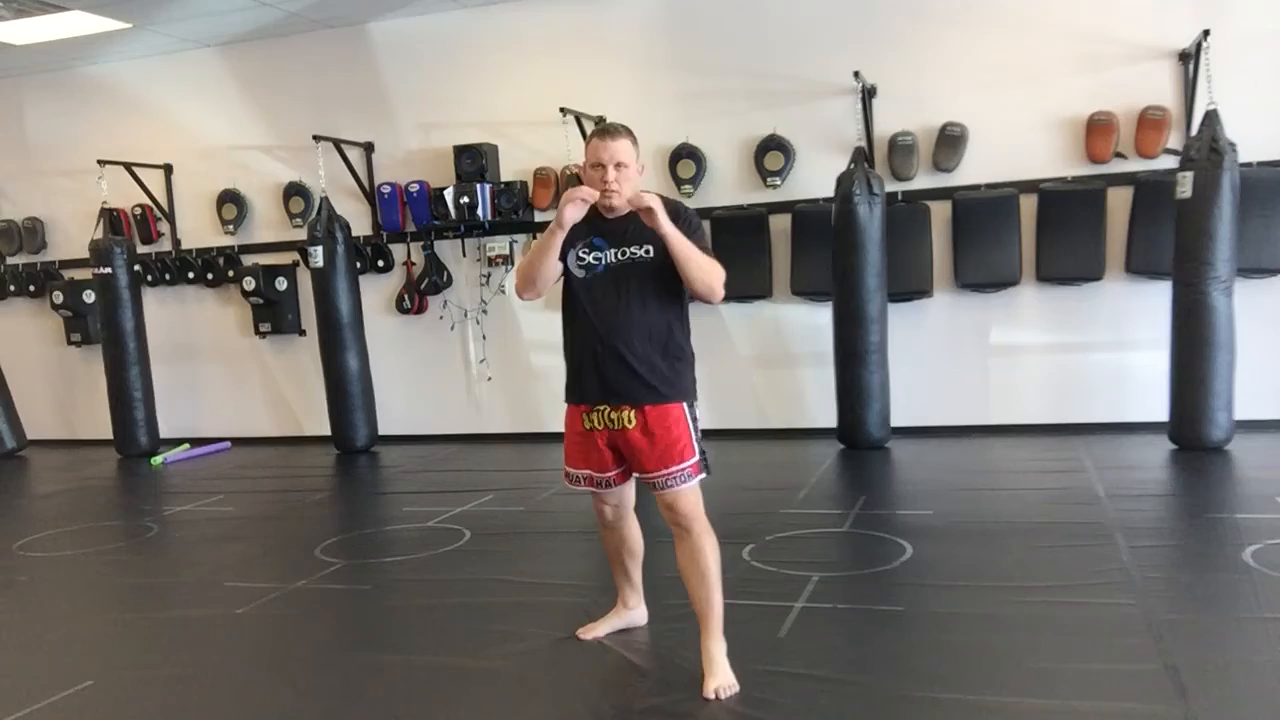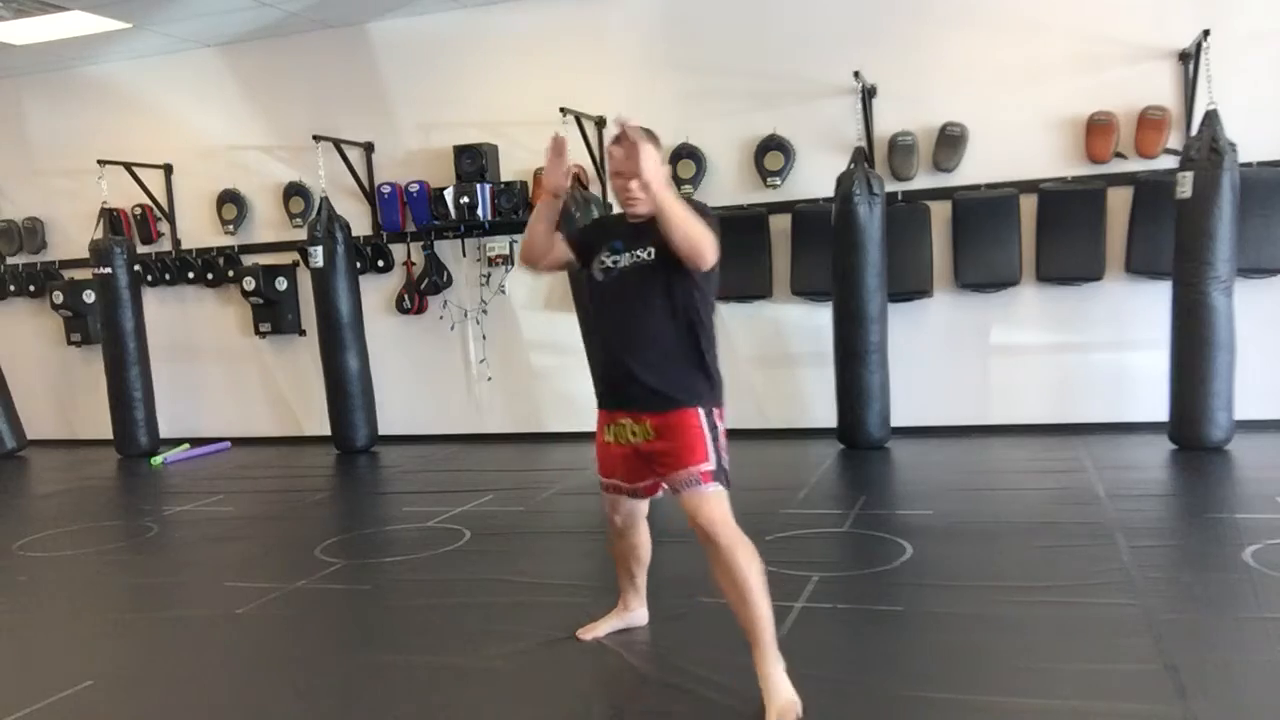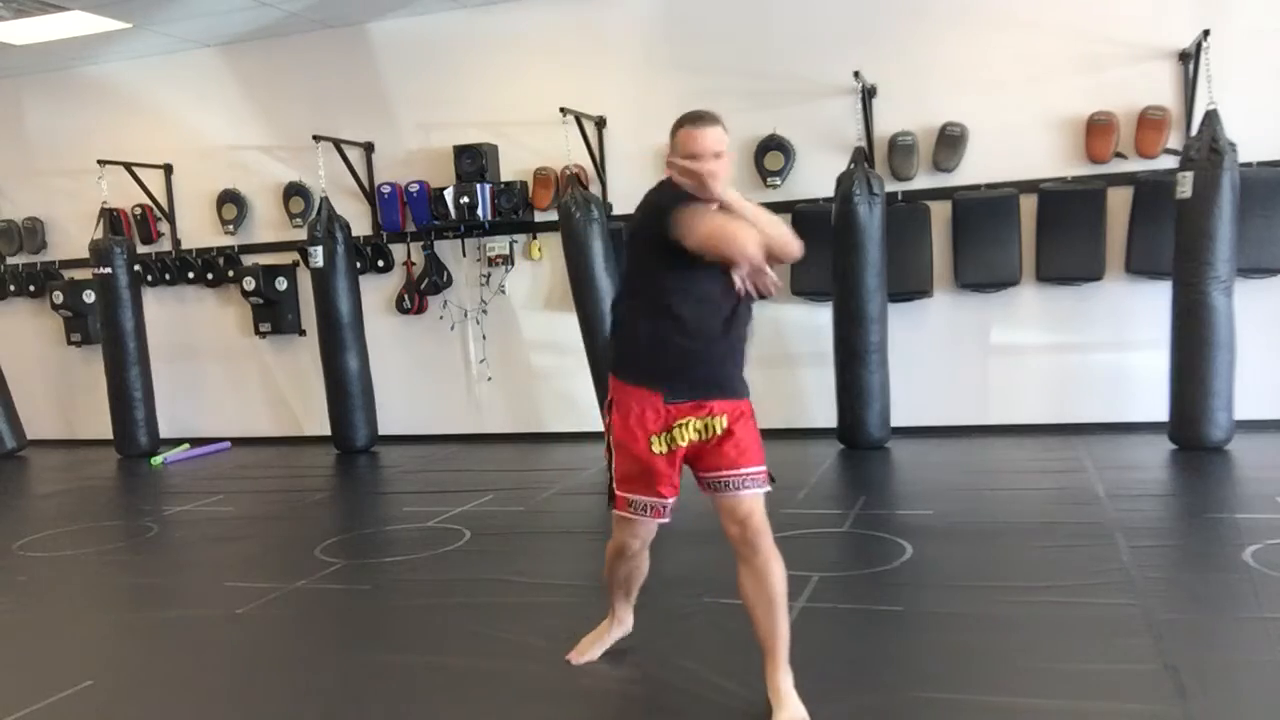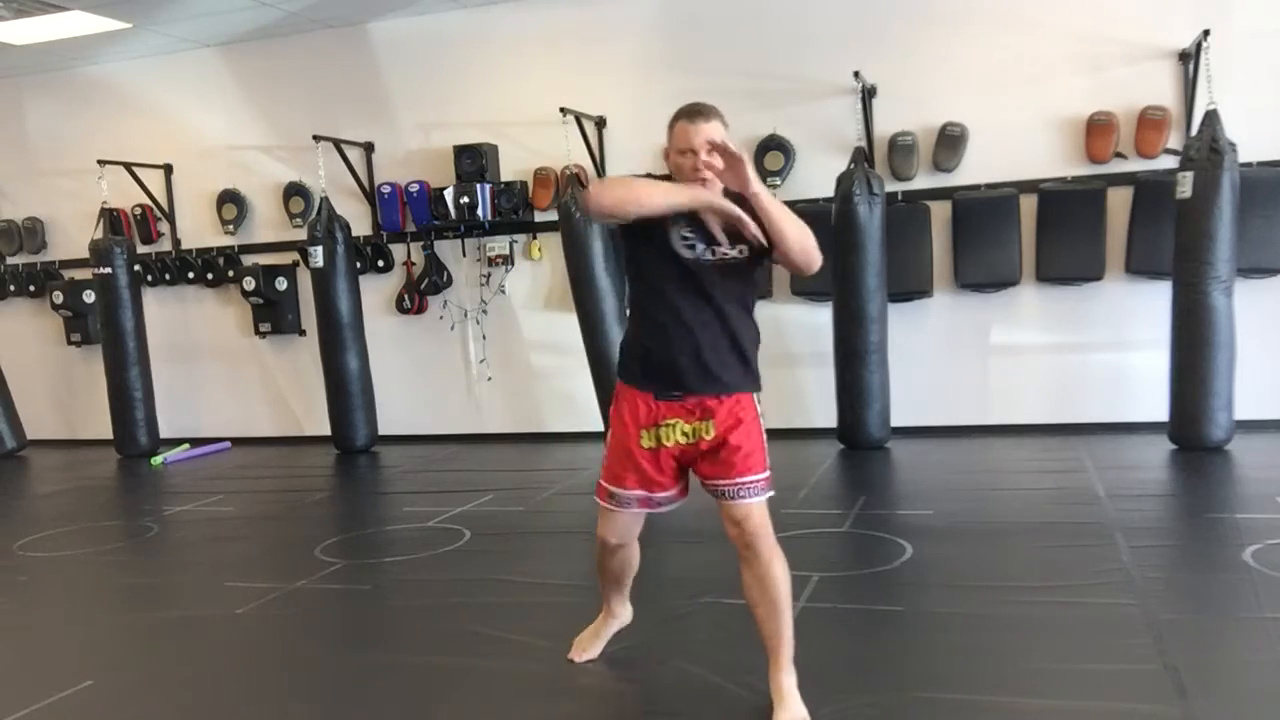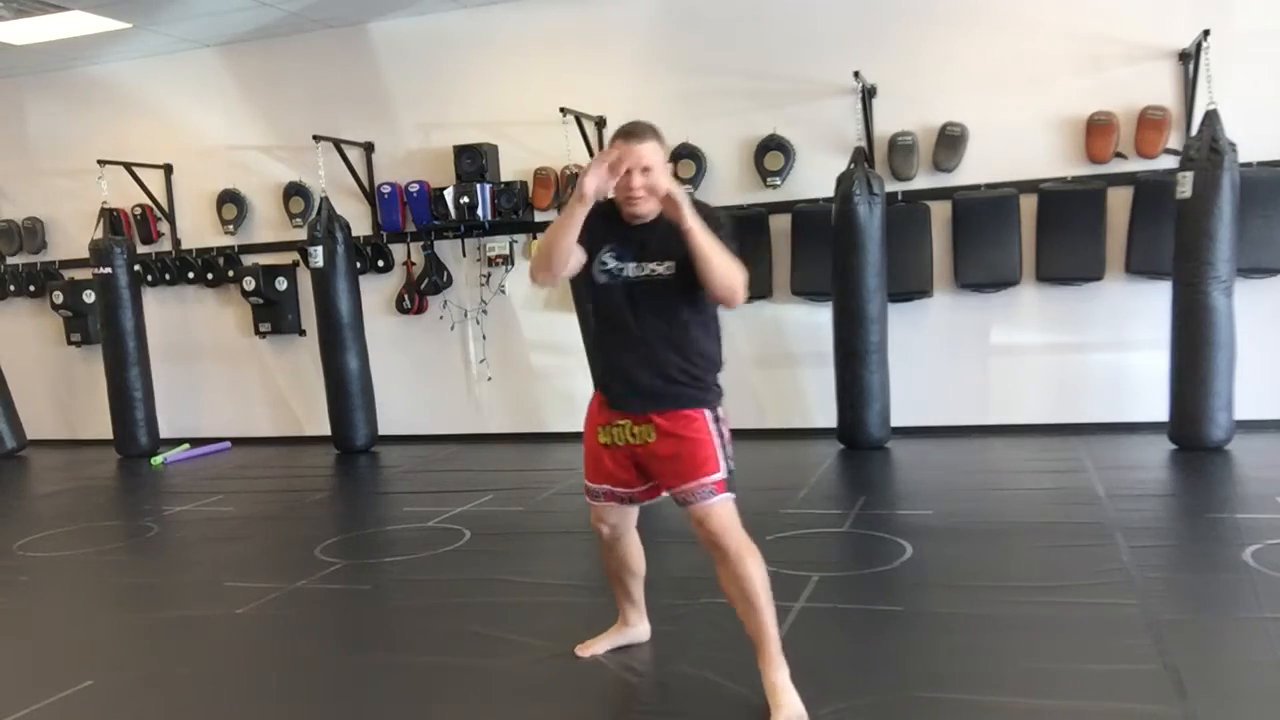
dt=0.3s
person 1, frame 1
left shoulder: (672, 216)
right shoulder: (574, 228)
left elbow: (712, 289)
right elbow: (527, 288)
left wrist: (657, 219)
right wrist: (560, 226)
left hip: (660, 394)
right hip: (591, 397)
left knee: (684, 512)
right knee: (611, 506)
left ankle: (714, 646)
right ankle: (630, 604)
person 1, frame 2
left shoulder: (687, 216)
right shoulder: (600, 233)
left elbow: (701, 256)
right elbow: (534, 257)
left wrist: (656, 185)
right wrist: (552, 195)
left hip: (683, 402)
right hip: (620, 407)
left knee: (712, 523)
right knee: (620, 513)
left ankle: (771, 667)
right ankle: (632, 605)
person 1, frame 3
left shoulder: (723, 206)
right shoulder: (665, 202)
left elbow: (788, 250)
right elbow: (734, 240)
left wrist: (742, 209)
right wrist: (748, 258)
left hip: (721, 397)
right hip: (645, 395)
left knee: (751, 531)
right knee: (633, 529)
right ankle: (619, 616)
person 1, frame 4
left shoulder: (742, 208)
right shoulder: (654, 197)
left elbow: (810, 261)
right elbow: (599, 198)
left wrist: (753, 189)
right wrist: (701, 198)
left hip: (728, 398)
right hip: (648, 397)
left knee: (752, 532)
right knee: (614, 530)
right ankle: (613, 609)
person 1, frame 5
left shoulder: (697, 220)
right shoulder: (594, 222)
left elbow: (732, 293)
right elbow: (544, 274)
left wrist: (684, 216)
right wrist: (578, 202)
left hip: (685, 403)
right hip: (614, 404)
left knee: (720, 531)
right knee: (610, 522)
right ankle: (632, 620)
